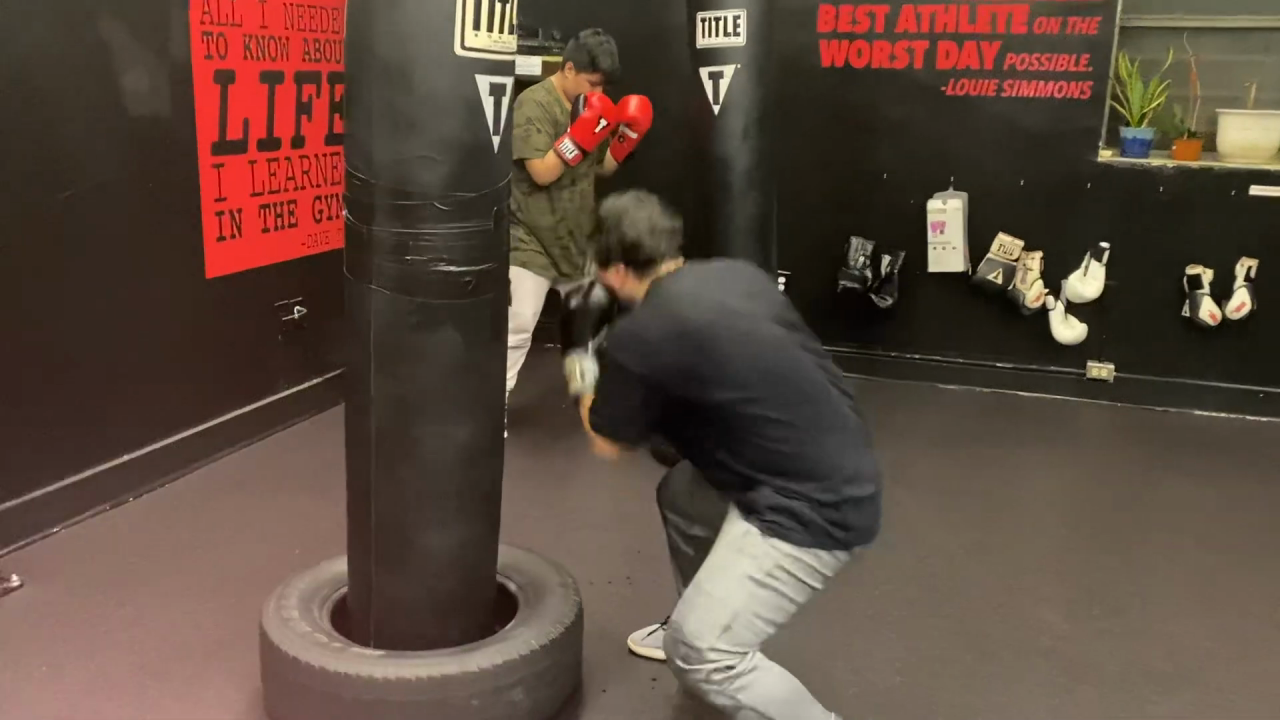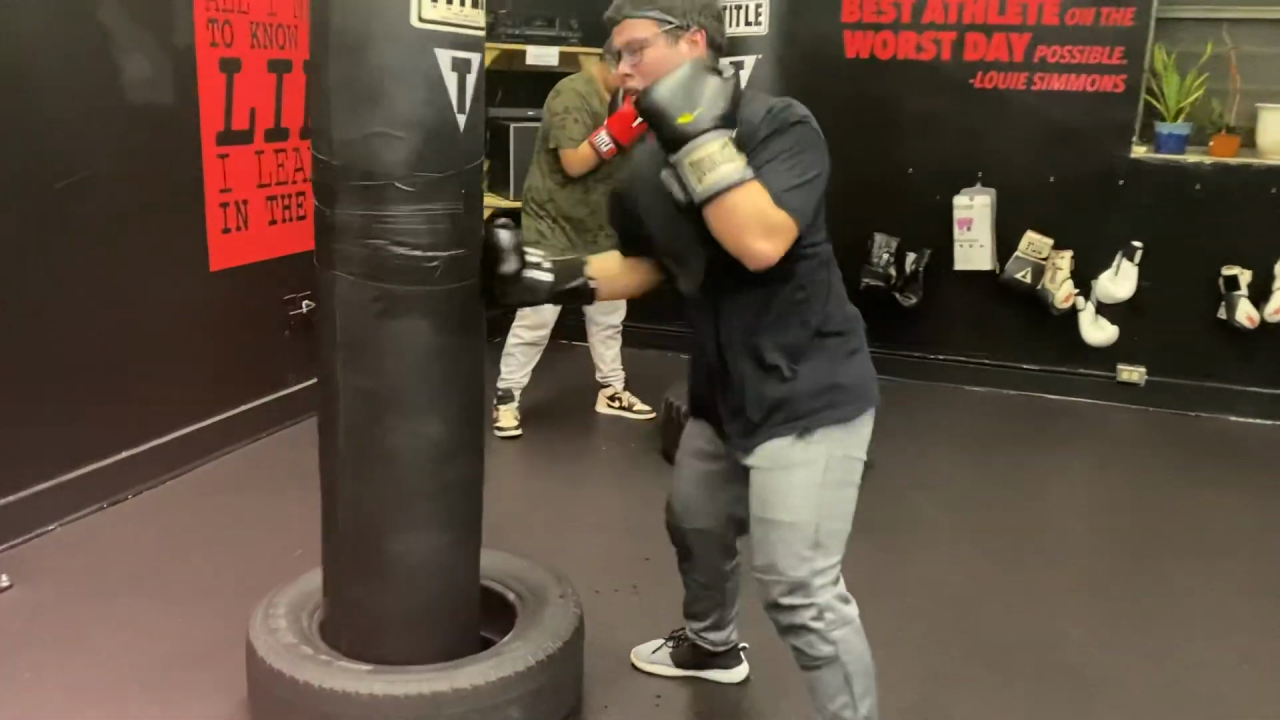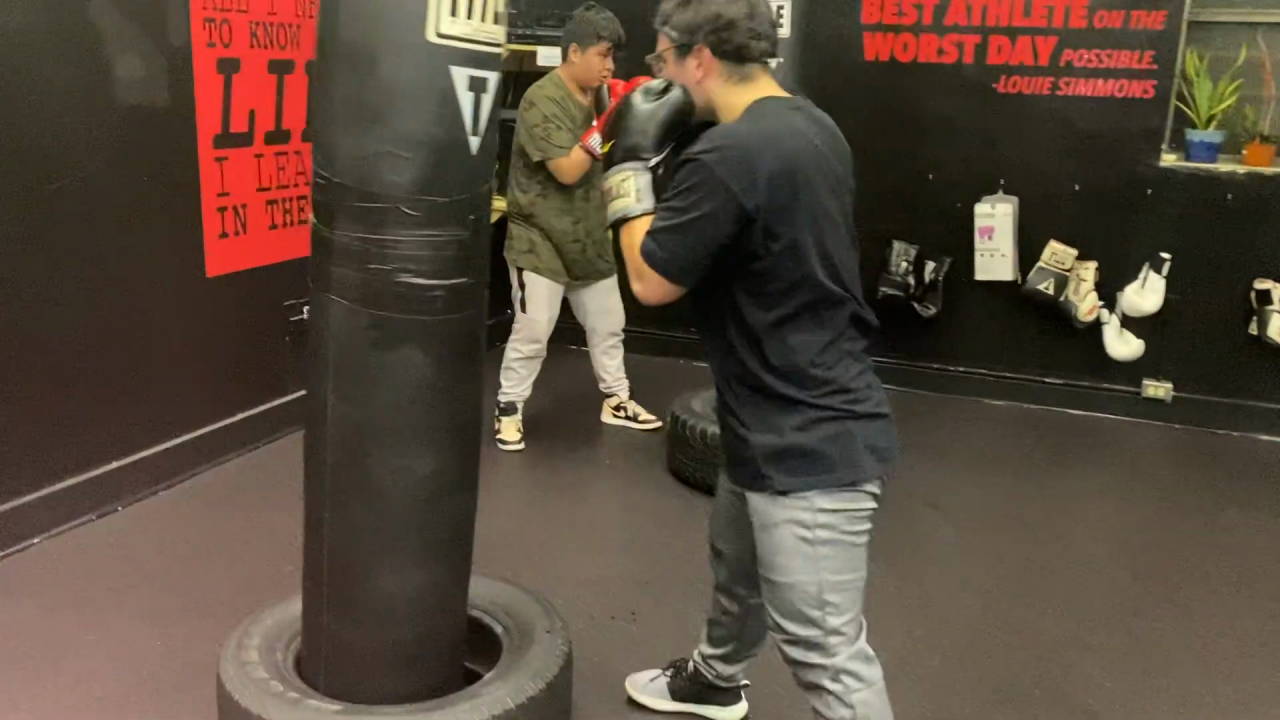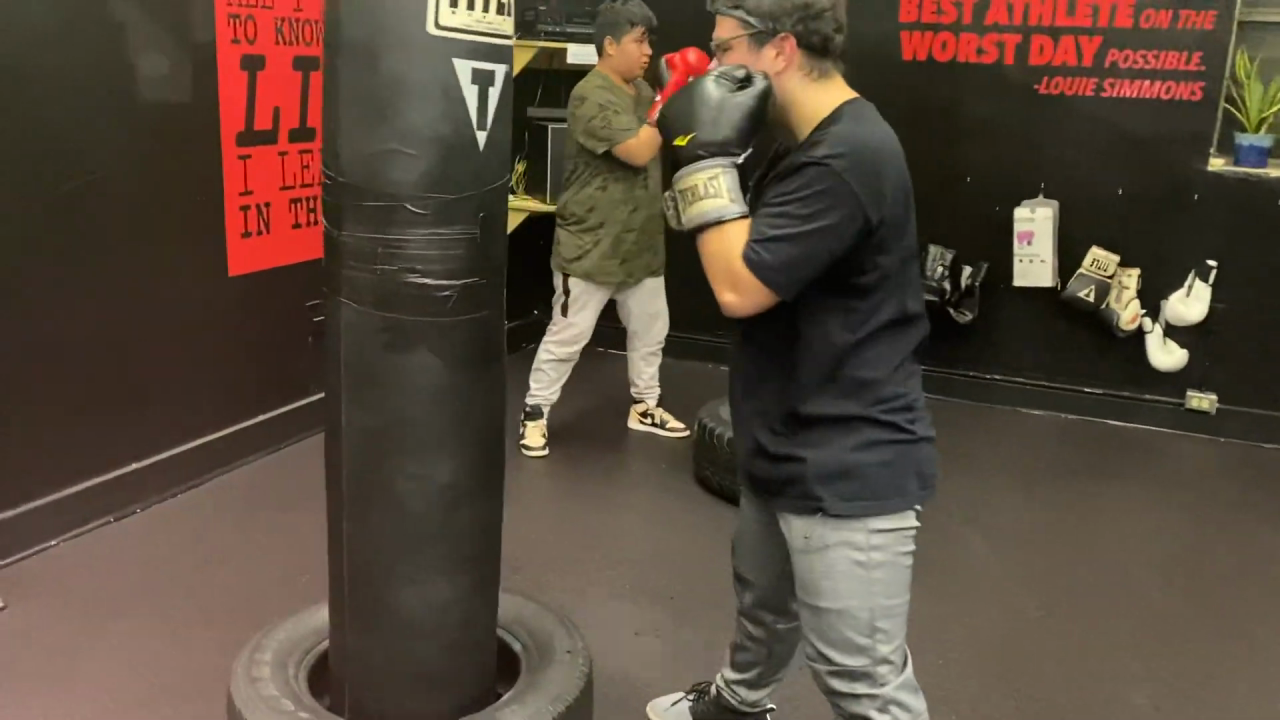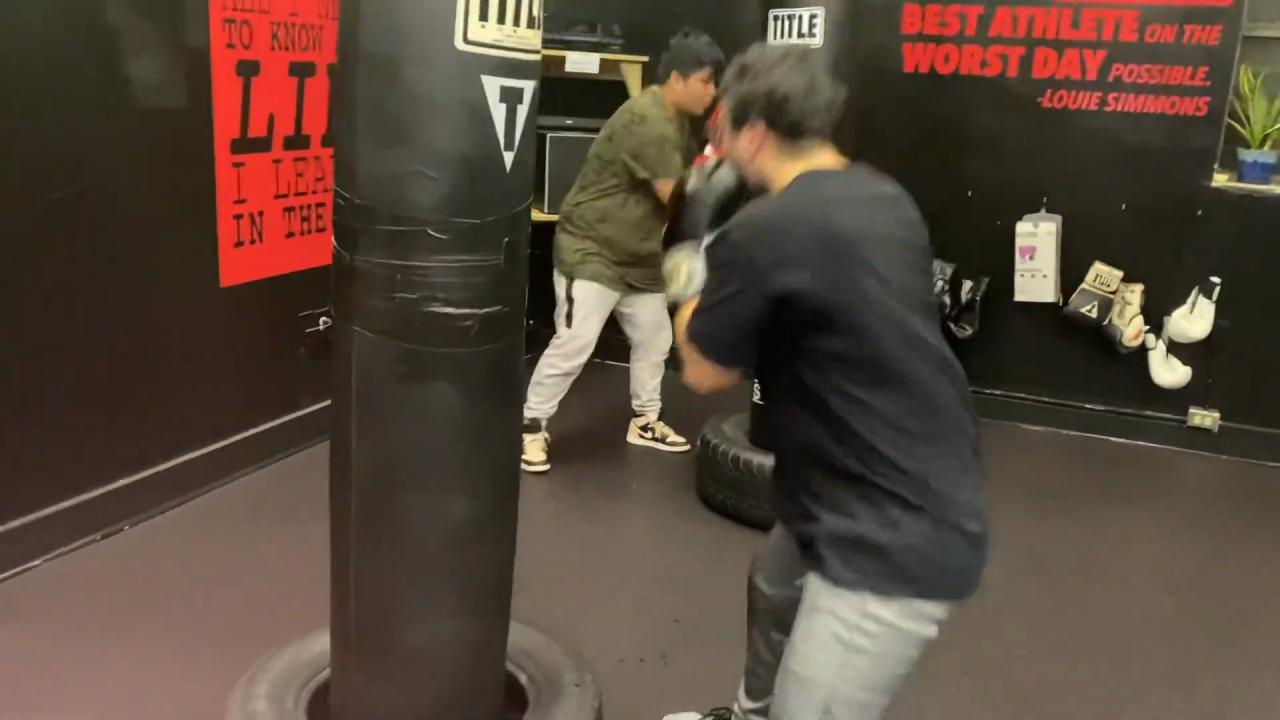
dt=0.4s
person 1, frame 1
left shoulder: (642, 337)
right shoulder: (736, 278)
left elbow: (609, 440)
left wrist: (580, 349)
left hip: (810, 508)
right hip: (826, 471)
left knee: (705, 653)
right knee: (683, 496)
right ankle: (697, 639)
person 1, frame 2
left shoulder: (781, 124)
right shoulder: (663, 153)
left elbow: (762, 243)
right elbow: (645, 270)
left wrist: (697, 130)
right wrist: (556, 278)
left hip: (810, 395)
right hip: (730, 393)
left knee: (799, 589)
right knee: (697, 521)
right ankle: (711, 641)
person 1, frame 3
left shoulder: (734, 155)
right shoulder: (807, 126)
left elbow: (650, 280)
left wrist: (632, 161)
right wrist: (654, 156)
left hip: (809, 443)
right hip: (776, 427)
left knee: (821, 647)
right knee: (738, 564)
person 1, frame 4
left shoulder: (847, 158)
right shoulder: (825, 141)
left elbow: (739, 289)
right elbow: (757, 252)
left wrist: (706, 158)
right wrist: (704, 154)
left hip: (847, 467)
right hip: (791, 449)
right knee: (763, 594)
person 1, frame 5
left shoulder: (763, 229)
right shoulder: (883, 197)
left elbow: (704, 371)
left hip: (901, 534)
right hip: (899, 500)
right knee: (773, 594)
person 2, frame 1
left shoulder: (588, 105)
right shoulder: (534, 105)
left elbow: (601, 168)
right elbow: (541, 173)
left wrist: (627, 136)
right wrist: (583, 132)
left hip: (574, 238)
right hip: (529, 239)
right knee: (516, 326)
person 2, frame 2
left shoulder: (623, 99)
right shoulder: (571, 95)
right elbow: (574, 165)
right wrist: (620, 127)
left hip: (599, 230)
right hip: (552, 229)
left knee: (608, 316)
right knee: (535, 321)
left ankle: (611, 390)
right ankle: (505, 398)
person 2, frame 3
left shoulder: (599, 95)
right shoulder: (542, 100)
right elbow: (568, 170)
left hip: (590, 240)
right hip: (540, 242)
left knee: (607, 325)
right knee: (531, 334)
left ankle: (616, 399)
right ankle: (508, 410)
person 2, frame 4
left shoulder: (640, 90)
right shoulder: (591, 96)
right elbow: (641, 151)
right wrist: (672, 95)
left hip: (639, 241)
right hip: (591, 243)
left knee: (650, 328)
right knee: (568, 334)
left ankle: (645, 406)
right ankle: (535, 413)
person 2, frame 5
left shoulder: (672, 116)
right shoulder: (647, 120)
left elbow: (675, 182)
right elbow: (672, 191)
left hip: (638, 257)
right hip: (591, 250)
left knee: (655, 339)
right knee: (573, 346)
left ankle: (644, 419)
right ankle: (532, 427)
